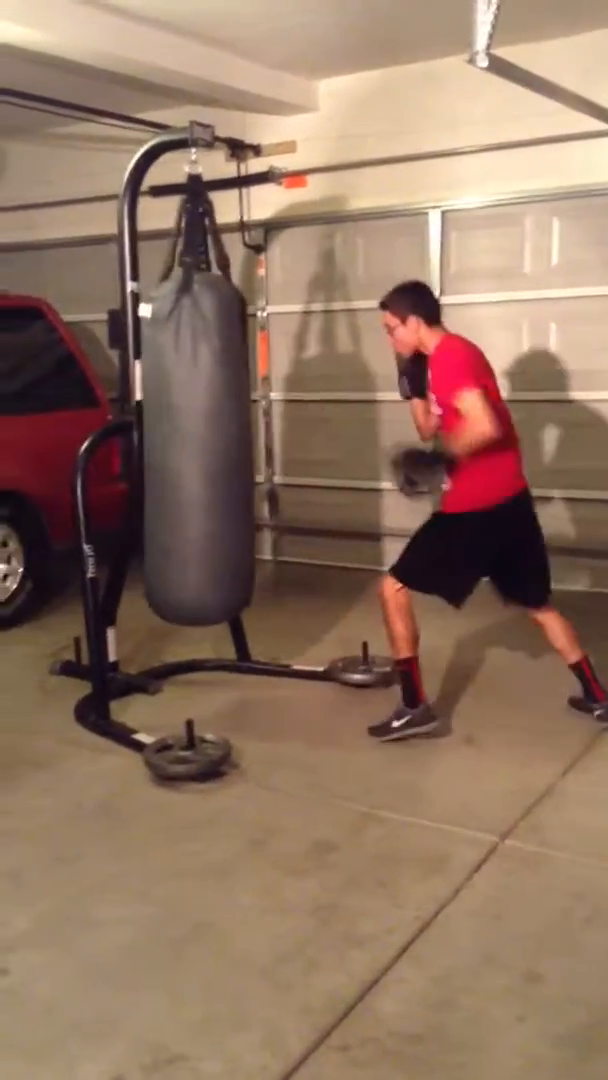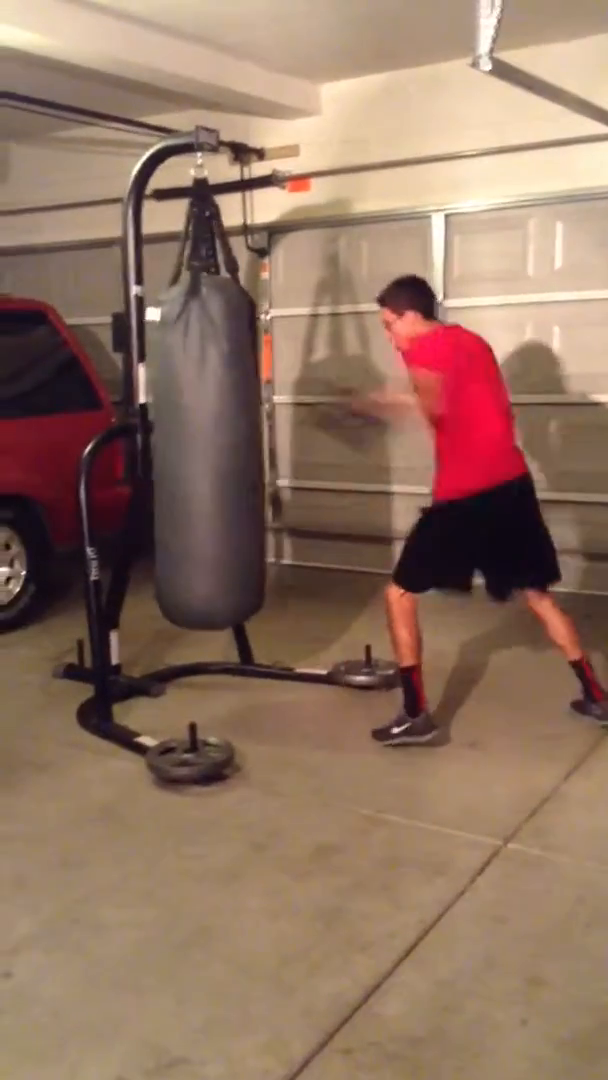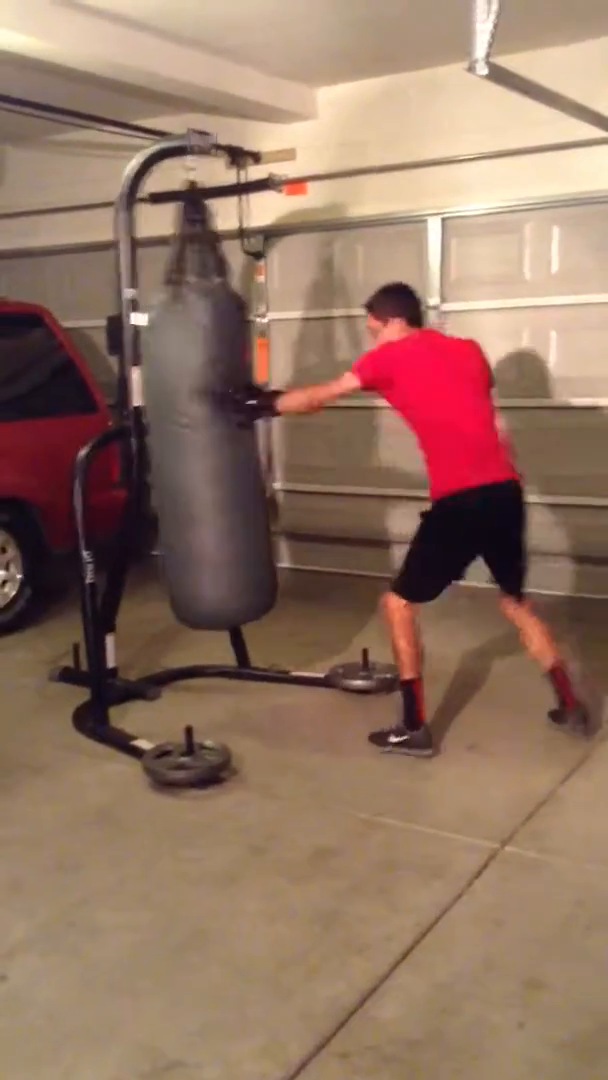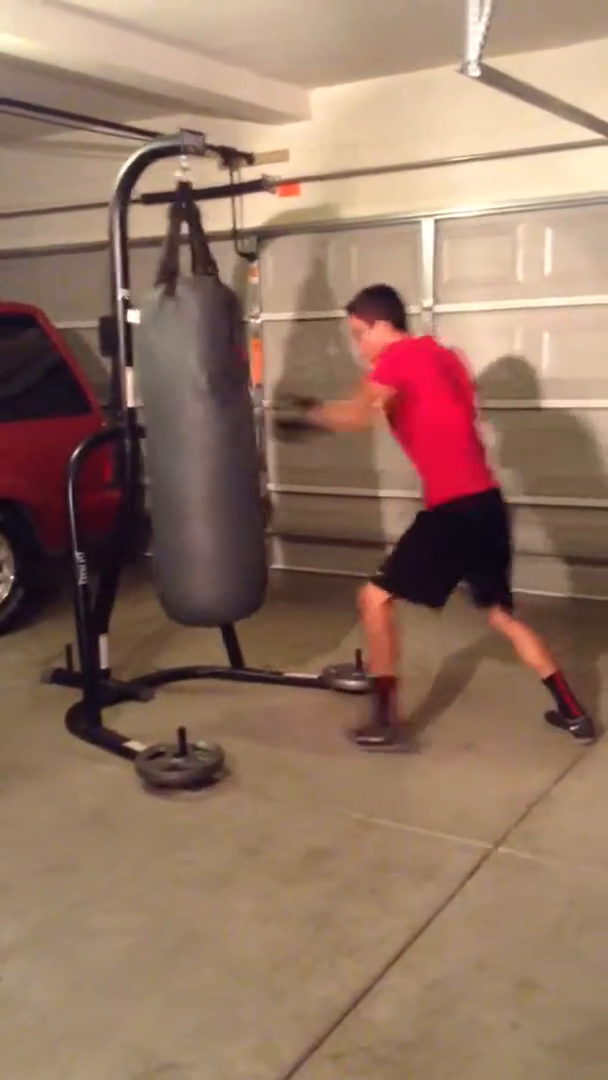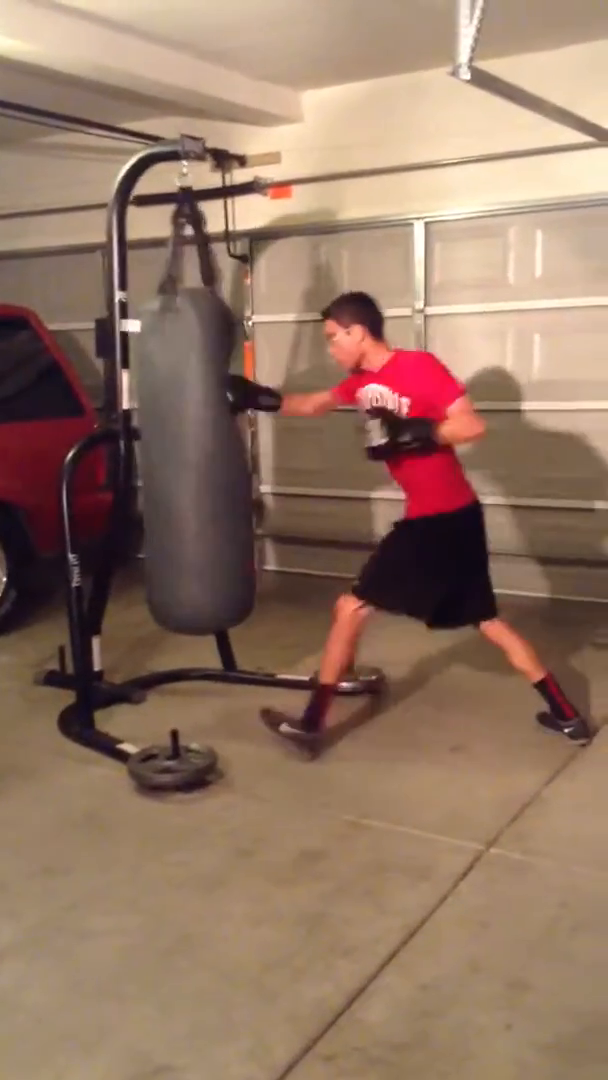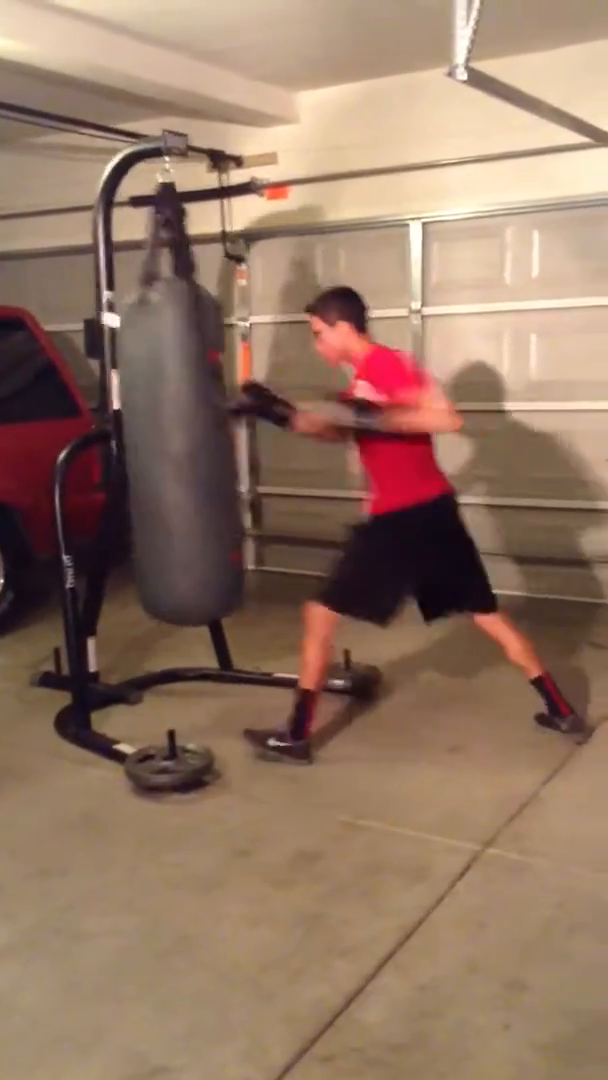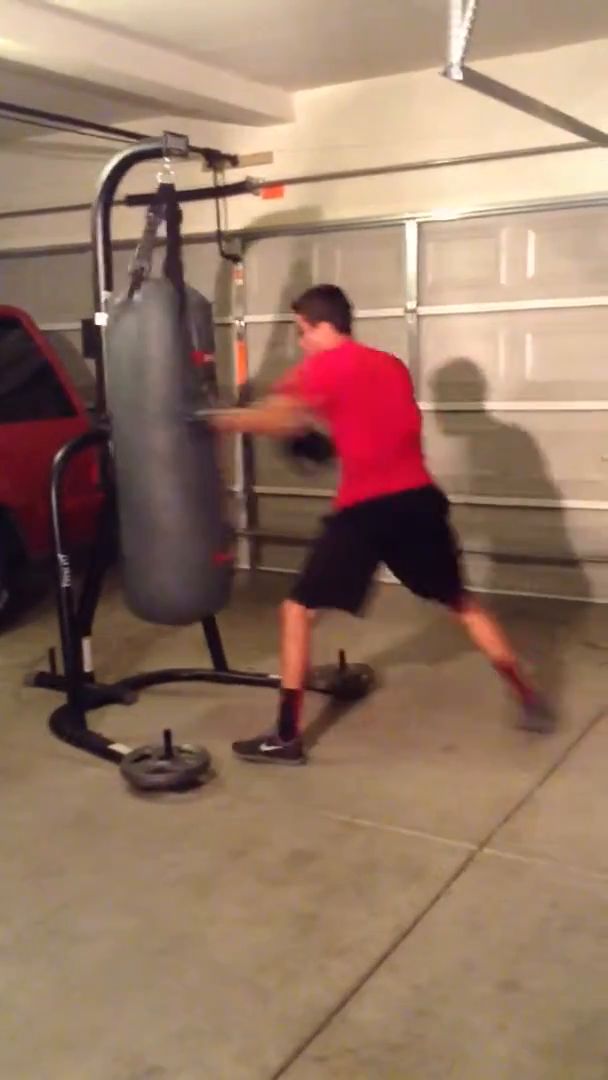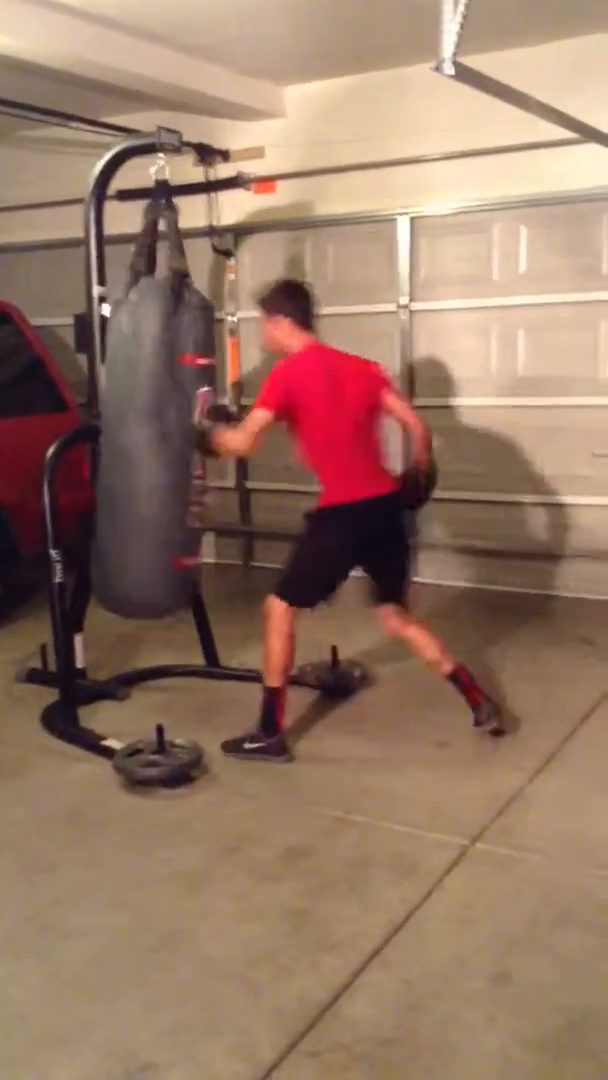
dt=0.1s
person 1, frame 1
left shoulder: (447, 357)
right shoulder: (457, 352)
left elbow: (486, 429)
right elbow: (429, 428)
left wrist: (438, 457)
right wrist: (413, 381)
left hip: (473, 507)
right hip: (512, 499)
left knee: (394, 588)
right knee: (536, 603)
left ankle: (414, 707)
person 1, frame 2
left shoulder: (427, 347)
right shoulder: (474, 344)
left elbow: (434, 405)
left wrist: (373, 407)
left hip: (464, 499)
right hip: (510, 483)
left knee: (399, 594)
right knee: (535, 594)
left ankle: (415, 715)
person 1, frame 3
left shoulder: (393, 355)
right shoulder: (470, 352)
left elbow: (322, 396)
left wrist: (266, 402)
left hip: (462, 499)
right hip: (504, 491)
left knee: (398, 604)
right knee: (513, 602)
left ankle: (414, 727)
right ankle: (571, 707)
person 1, frame 4
left shoulder: (401, 357)
right shoulder: (442, 354)
left elbow: (362, 413)
left wrist: (309, 417)
left hip: (458, 505)
right hip: (483, 501)
left knee: (375, 599)
right knee: (498, 611)
left ankle: (385, 721)
right ankle: (574, 713)
person 1, frame 5
left shoulder: (420, 367)
right shoulder: (363, 379)
left elbow: (472, 426)
right elbow: (311, 405)
left wrist: (417, 435)
left hip: (442, 517)
right hip: (455, 512)
left knee: (350, 608)
right knee: (488, 621)
left ankle: (311, 724)
right ankle: (567, 715)
person 1, frame 6
left shoulder: (385, 364)
right shoulder: (363, 375)
left elbow: (444, 420)
right elbow: (320, 424)
left wrist: (376, 419)
left hip: (398, 515)
right hip: (434, 509)
left knee: (321, 615)
right knee: (486, 614)
left ankle: (298, 735)
right ankle: (564, 711)
person 1, frame 7
left shoulder: (322, 365)
right shoulder: (393, 366)
left elbow: (270, 417)
left wrist: (216, 420)
left hip: (364, 508)
right hip: (418, 499)
left knee: (297, 611)
right knee: (461, 604)
left ankle: (286, 737)
right ankle: (529, 700)
person 1, frame 8
left shoulder: (289, 370)
right shoulder: (362, 368)
left elbow: (242, 442)
right elbow: (416, 424)
left wrist: (197, 435)
right wrist: (419, 470)
left hip: (345, 509)
right hip: (386, 503)
left knee: (279, 608)
right knee: (394, 616)
left ankle: (269, 733)
right ankle: (478, 702)
